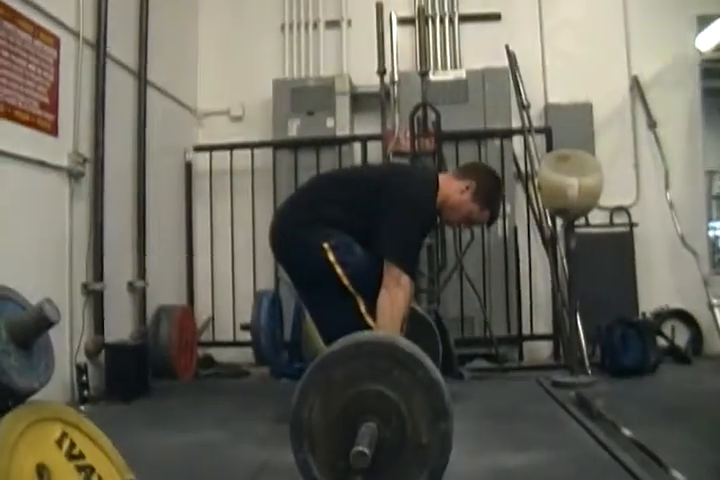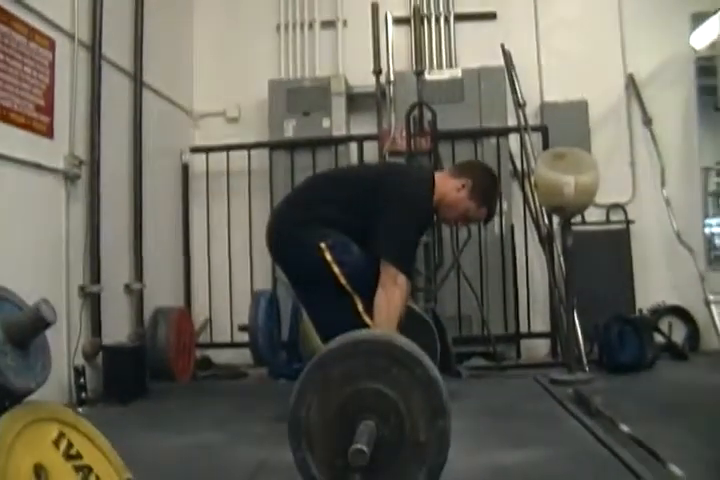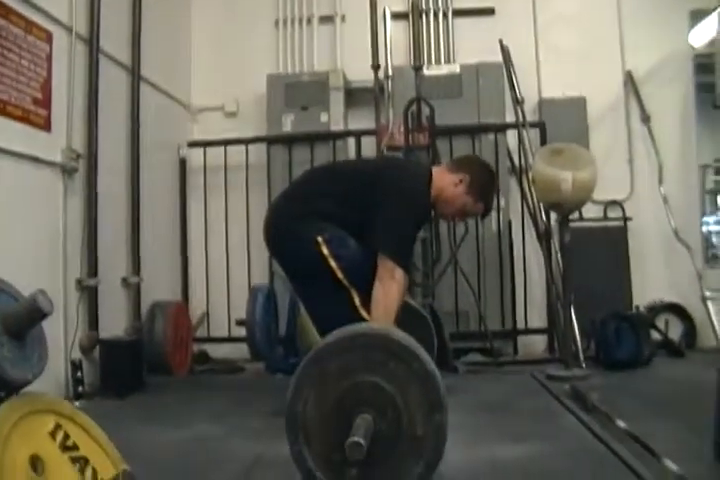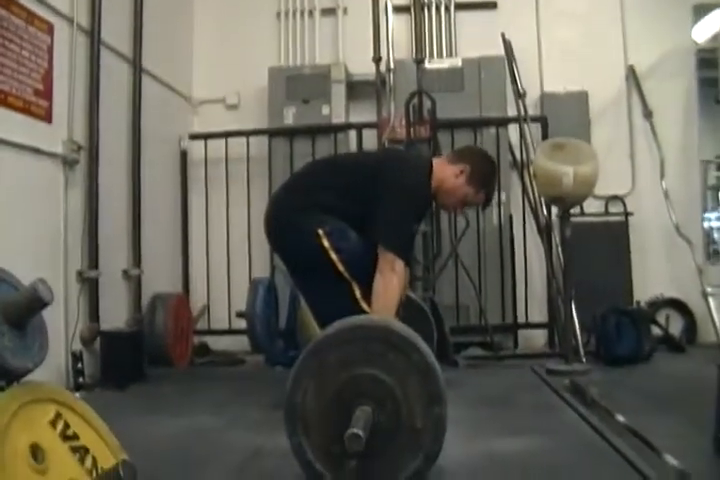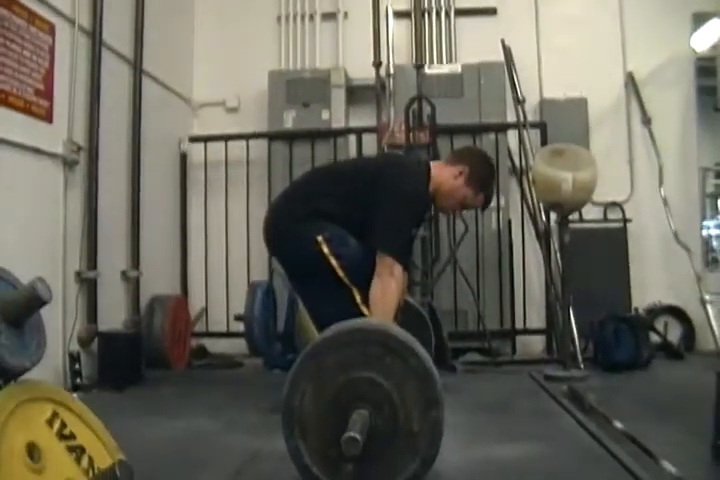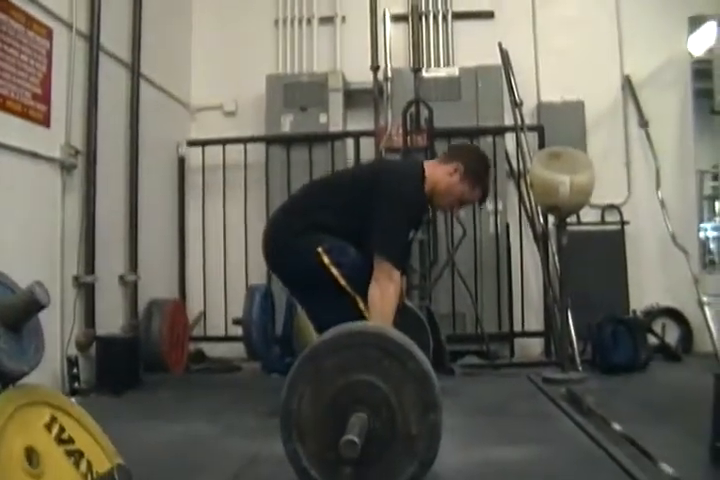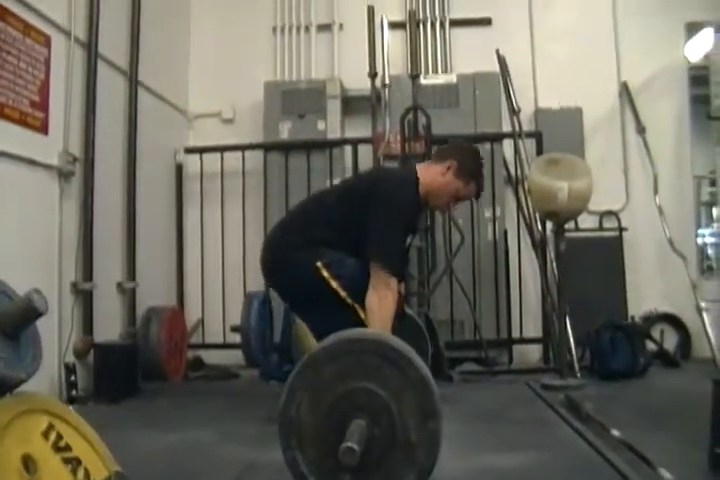
dt=0.1s
person 1, frame 1
left shoulder: (420, 191)
right shoulder: (415, 197)
left elbow: (401, 278)
right elbow: (394, 282)
left hip: (302, 228)
right hip: (304, 228)
right knee: (365, 331)
person 1, frame 2
left shoulder: (416, 193)
right shoulder: (412, 196)
left elbow: (398, 278)
right elbow: (391, 281)
left hip: (299, 229)
right hip: (301, 228)
person 1, frame 3
left shoulder: (414, 187)
right shoulder: (409, 190)
left elbow: (395, 272)
right elbow: (388, 276)
left hip: (296, 222)
right hip: (298, 222)
left knee: (351, 323)
person 1, frame 4
left shoulder: (414, 179)
right shoulder: (409, 181)
left elbow: (397, 264)
right elbow: (389, 267)
left hip: (297, 214)
right hip: (300, 213)
person 1, frame 5
left shoulder: (414, 184)
right shoulder: (408, 186)
left elbow: (396, 270)
right elbow: (387, 272)
left hip: (297, 223)
right hip: (299, 222)
person 1, frame 6
left shoulder: (407, 185)
right shoulder: (403, 189)
left elbow: (393, 273)
right elbow: (385, 276)
left hip: (295, 238)
right hip: (298, 237)
person 1, frame 7
left shoulder: (403, 192)
right shoulder: (398, 194)
left elbow: (390, 281)
right elbow: (381, 285)
left hip: (292, 252)
right hip: (297, 252)
